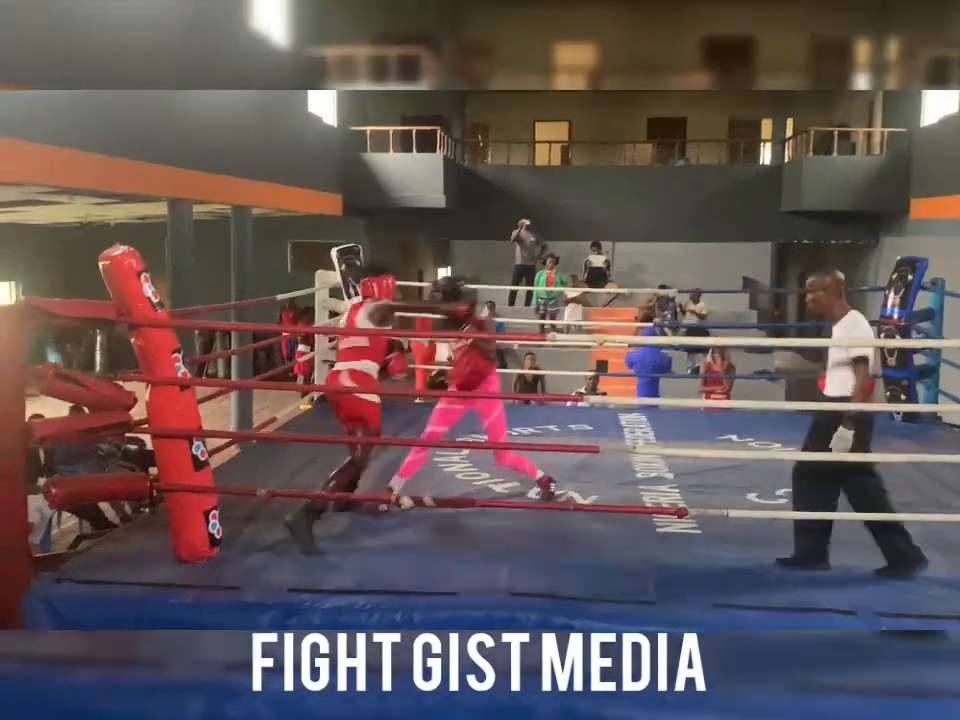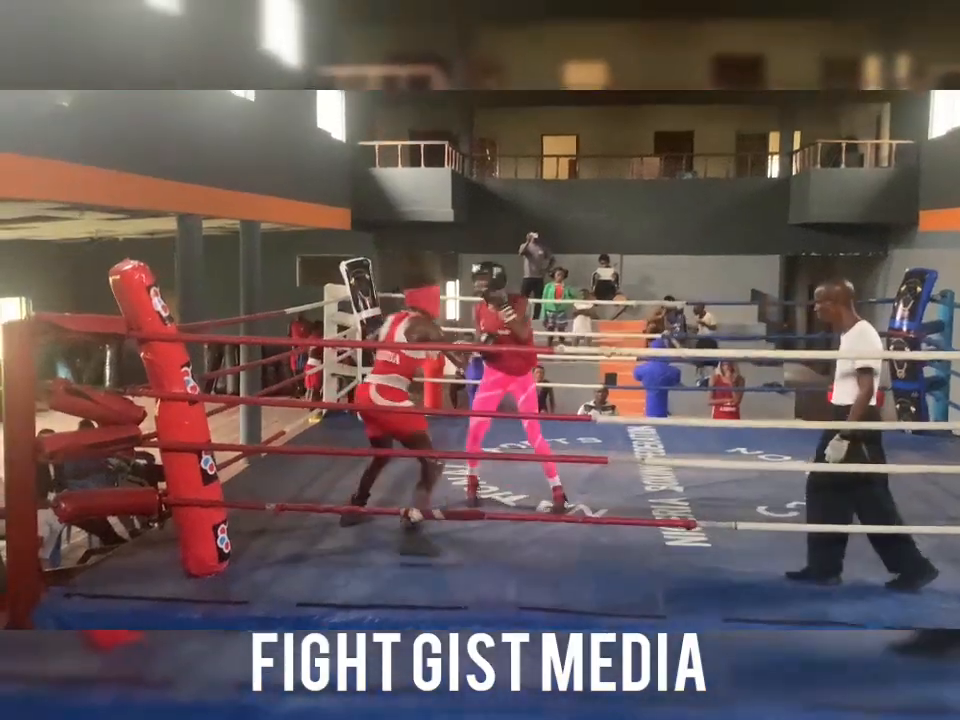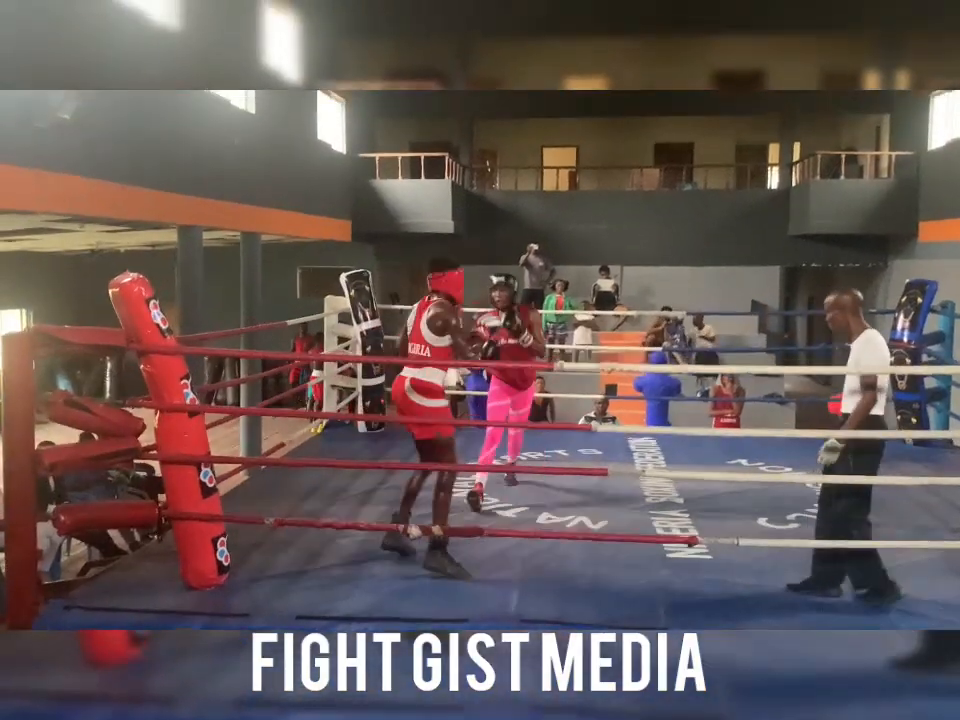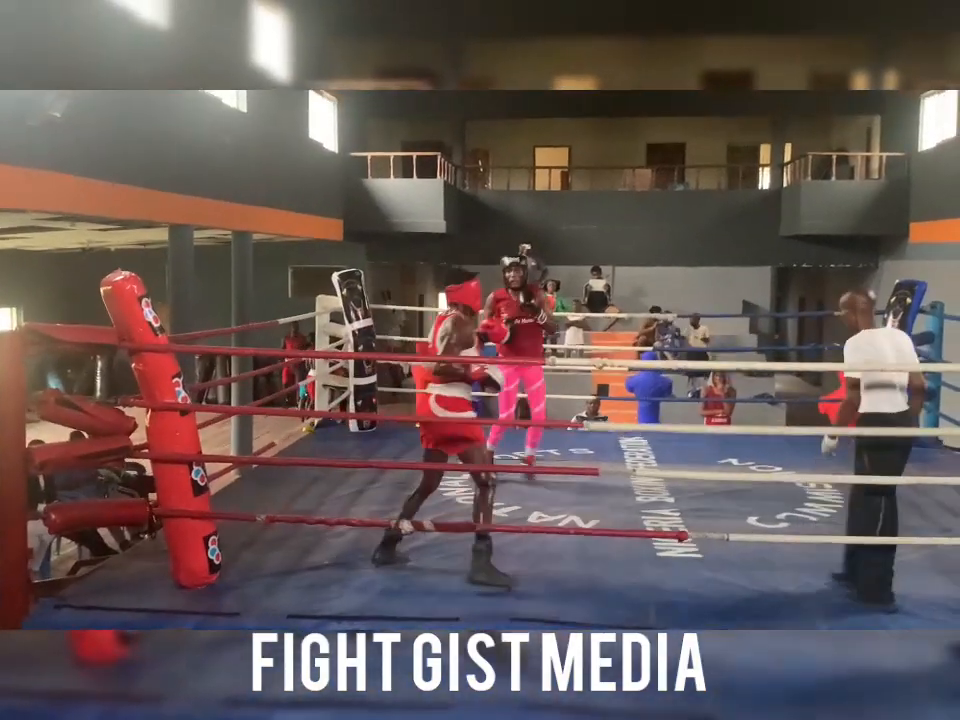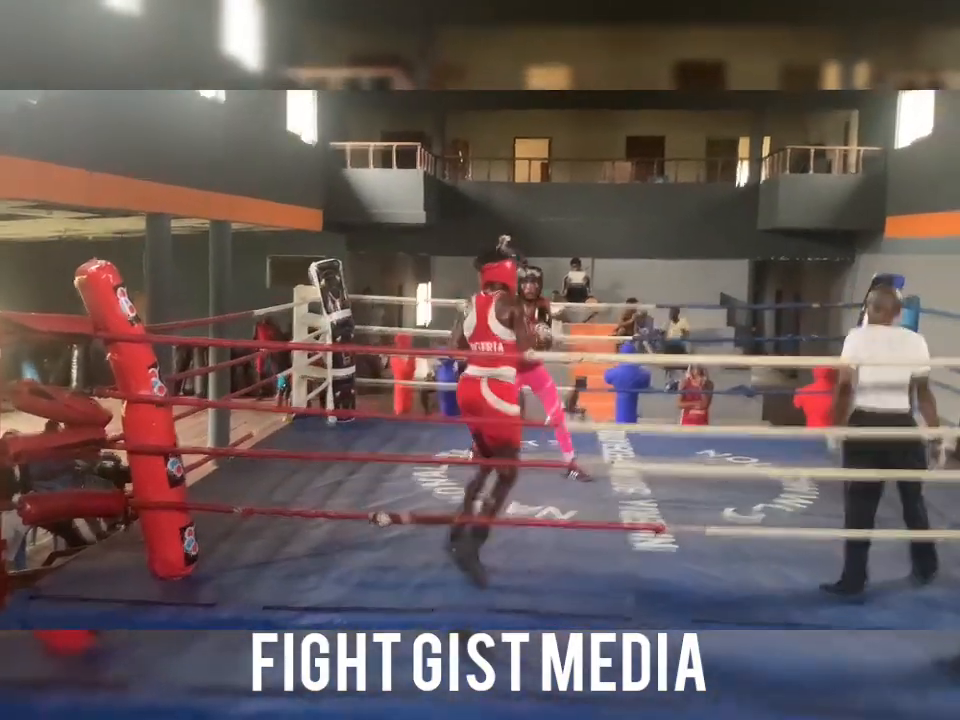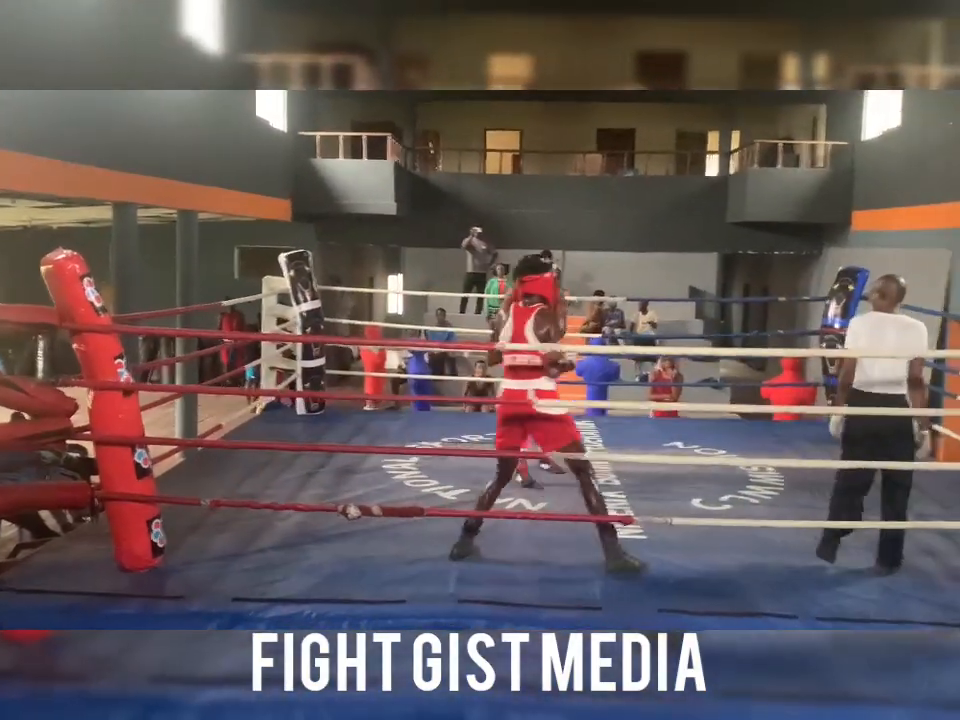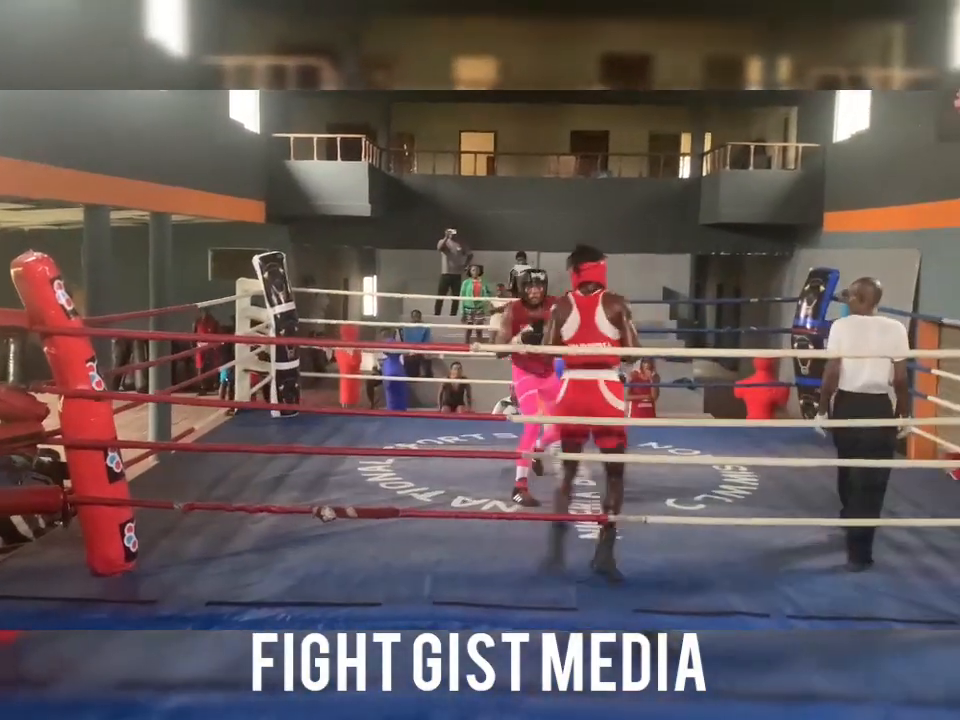
dt=0.3s
person 1, frame 1
left shoulder: (351, 312)
right shoulder: (379, 307)
right elbow: (413, 305)
left wrist: (387, 360)
left hip: (338, 381)
right hip: (357, 385)
left knee: (370, 438)
right knee: (359, 459)
left ankle: (345, 493)
right ankle: (304, 519)
person 1, frame 2
left shoulder: (393, 320)
right shoulder: (423, 326)
right elbow: (458, 357)
left hip: (368, 393)
right hip: (390, 399)
left knee: (383, 455)
right knee: (432, 463)
left ankle: (354, 509)
person 1, frame 3
left shoulder: (420, 307)
right shoulder: (446, 311)
right elbow: (469, 351)
left hip: (406, 387)
right hip: (426, 393)
left knee: (428, 465)
right knee: (448, 470)
left ankle: (395, 533)
right ankle: (437, 551)
person 1, frame 4
left shoulder: (446, 320)
right shoulder: (461, 324)
right elbow: (442, 369)
right wrist: (477, 373)
left hip: (431, 402)
right hip: (451, 406)
left knee: (429, 482)
right knee: (485, 481)
left ankle: (387, 547)
right ankle: (481, 563)
person 1, frame 5
left shoulder: (470, 304)
right shoulder: (510, 303)
left elbow: (456, 348)
right elbow: (526, 353)
left hip: (468, 387)
right hip: (496, 392)
left knee: (485, 466)
right knee: (507, 474)
left ankle: (459, 536)
right ankle: (471, 547)
person 1, frame 6
left shoulder: (506, 314)
right shoulder: (548, 317)
left elbow: (497, 358)
right elbow: (554, 366)
right wrist: (567, 360)
left hip: (510, 399)
right hip: (541, 402)
left knee: (502, 475)
right knee: (584, 474)
left ankle: (464, 541)
right ankle: (613, 553)
person 1, frame 7
left shoulder: (562, 306)
right shoulder: (615, 304)
left elbow: (548, 350)
right elbow: (634, 350)
left hip: (571, 393)
right hip: (607, 393)
left knee: (569, 471)
right knee: (615, 475)
left ankle: (556, 547)
right ankle: (604, 554)
person 2, frame 1
left shoulder: (855, 325)
right shoulder: (839, 325)
left elbow: (863, 379)
left wrist: (848, 425)
left hip: (848, 412)
right hip: (830, 412)
left knee: (863, 490)
right knee: (808, 476)
left ankle: (905, 556)
right ankle: (811, 553)
person 2, frame 2
left shoulder: (862, 336)
right shoulder: (848, 335)
left elbow: (866, 391)
left wrist: (845, 436)
left hip: (857, 425)
right hip: (842, 420)
left knee: (872, 501)
right knee: (822, 489)
left ankle: (914, 567)
right ankle: (824, 567)
person 2, frame 3
left shoulder: (865, 344)
right shoulder: (869, 340)
left elbow: (868, 398)
left wrist: (839, 439)
left hip: (863, 431)
right hip: (868, 429)
left knee: (846, 509)
right knee: (834, 503)
left ankle: (878, 586)
right ankle: (826, 578)
person 2, frame 4
left shoulder: (856, 344)
right shoulder: (901, 337)
left elbow: (853, 399)
right elbow: (918, 387)
left wrist: (832, 435)
right wrist: (911, 424)
left hip: (876, 430)
right hip: (901, 425)
left knee: (871, 505)
right knee: (867, 499)
left ankle: (875, 589)
right ankle: (860, 574)
person 2, frame 5
left shoulder: (858, 336)
right shoulder: (915, 341)
left elbow: (844, 386)
right elbow: (923, 393)
left wrist: (837, 426)
right wrist: (937, 437)
left hip: (864, 424)
right hip: (901, 425)
left knee: (860, 502)
right knee: (912, 498)
left ankle: (853, 579)
right ankle: (924, 568)
person 2, frame 6
left shoulder: (859, 323)
right shoulder: (916, 329)
left elbow: (846, 374)
right elbow: (916, 381)
left wrist: (837, 411)
right wrist: (923, 426)
left hip: (861, 406)
right hip: (896, 409)
left knee: (850, 480)
right knee: (896, 487)
left ankle: (831, 540)
right ankle: (888, 559)
person 2, frame 7
left shoulder: (841, 326)
right shoulder: (895, 329)
left elbow: (831, 374)
right elbow: (900, 379)
left wrist: (822, 409)
right wrist: (904, 415)
left hip: (846, 405)
right hip: (877, 407)
left knee: (848, 472)
right knee: (870, 480)
left ankle: (851, 524)
right ankle: (858, 552)
person 3, frame 1
left shoulder: (474, 316)
right shoulder: (455, 317)
left elbow: (487, 353)
left wrist: (463, 328)
left hip: (484, 387)
right hip: (460, 388)
left knee: (502, 456)
right knee: (427, 440)
left ankle: (543, 480)
right ankle: (392, 493)
person 3, frame 2
left shoulder: (515, 302)
right shoulder: (479, 310)
left elbow: (525, 337)
left wrist: (504, 307)
right wrist: (483, 343)
left hip: (521, 374)
right hip: (493, 373)
left knee: (534, 435)
right knee: (476, 428)
left ankle: (557, 491)
right ankle: (473, 482)
person 3, frame 3
left shoulder: (529, 315)
right shoulder: (489, 318)
left elbow: (541, 350)
right elbow: (484, 350)
left wrist: (521, 332)
right wrist: (485, 346)
left hip: (525, 382)
right hip: (499, 383)
left knee: (517, 431)
right knee: (494, 433)
left ankle: (510, 466)
right ankle: (478, 488)
person 3, frame 4
left shoulder: (536, 294)
right shoulder: (495, 298)
left elbow: (552, 328)
right elbow: (483, 327)
left wrist: (537, 311)
right wrist: (499, 331)
left hip: (533, 362)
right hip: (508, 363)
left knee: (539, 414)
right knee: (506, 415)
left ankle: (529, 458)
right ankle: (489, 453)
person 3, frame 5
left shoulder: (543, 307)
left elbow: (548, 344)
left wrist: (545, 330)
left hip: (535, 367)
left knee: (557, 414)
left ankle: (570, 464)
person 3, frame 6
left shoulder: (556, 295)
right shoulder: (516, 294)
left elbow: (560, 330)
right elbow: (501, 321)
left hip: (544, 356)
right hip: (522, 357)
left knee: (548, 407)
right knee: (531, 408)
left ankle: (545, 456)
right ankle: (522, 465)
person 3, frame 7
left shoulder: (553, 306)
right shoulder: (512, 311)
right elbow: (500, 349)
right wrist: (522, 337)
left hip: (548, 371)
right hip: (524, 373)
right knee: (533, 425)
left ankle: (535, 452)
right ankle: (520, 486)
